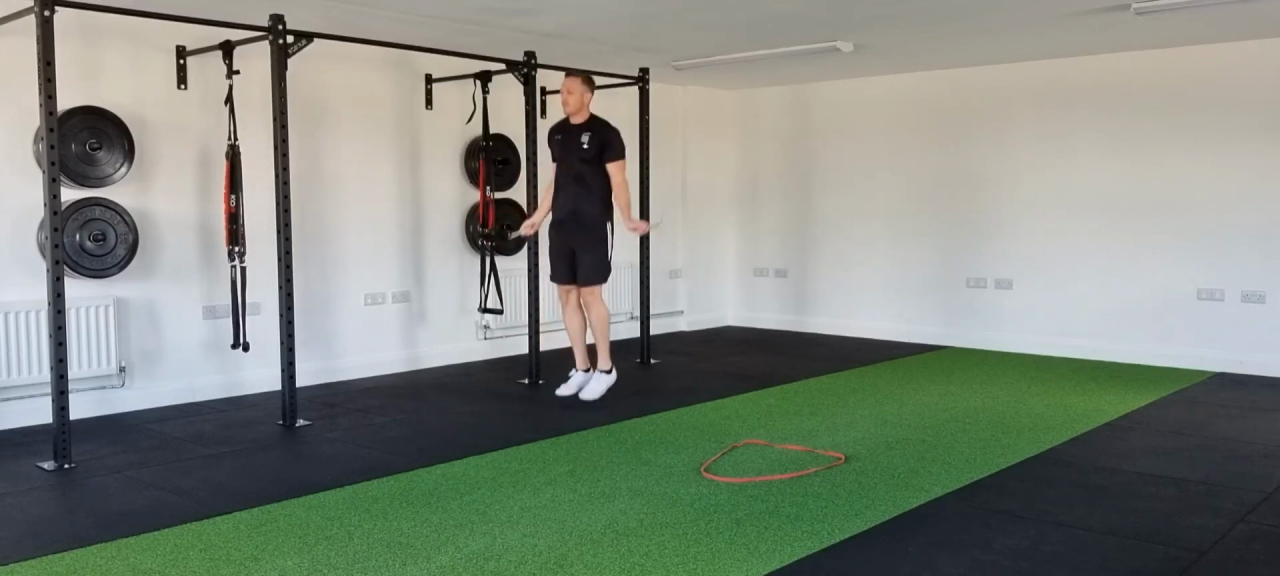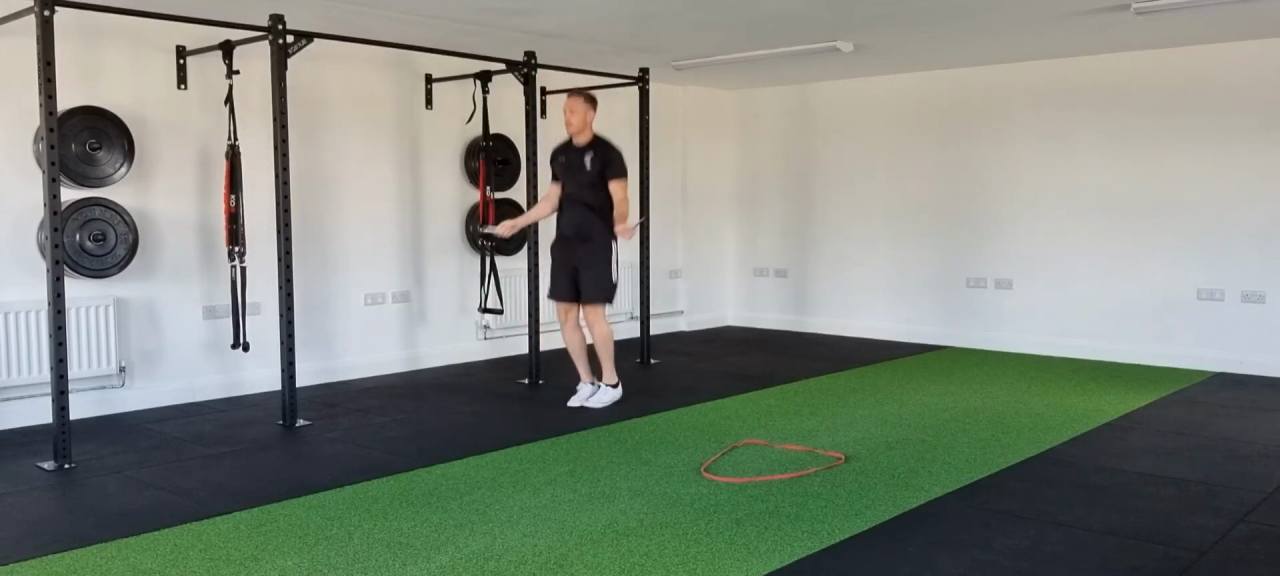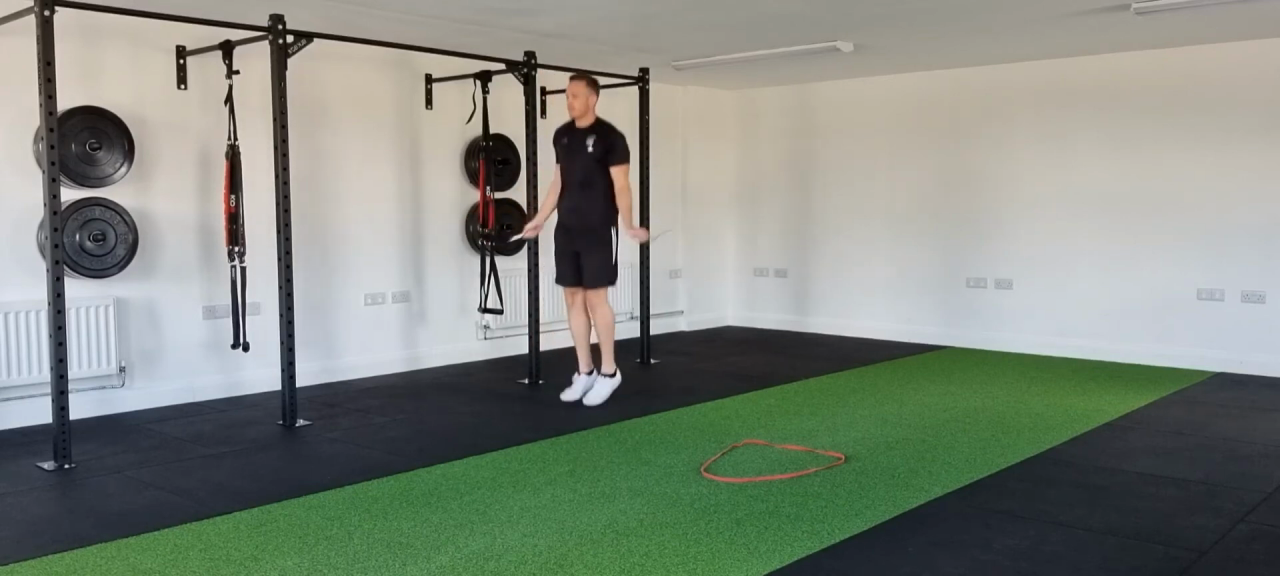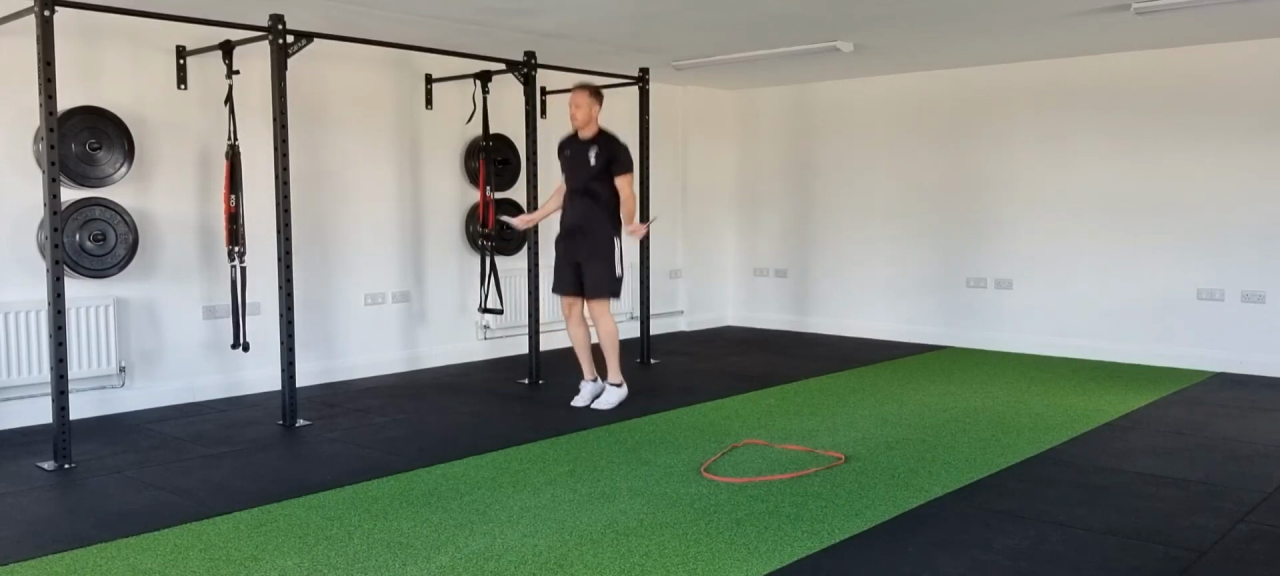
dt=0.2s
person 1, frame 1
left shoulder: (604, 133)
right shoulder: (556, 133)
left elbow: (618, 180)
left wrist: (627, 218)
right wrist: (537, 218)
left hip: (593, 226)
right hip: (562, 225)
left knee: (590, 294)
right knee: (567, 295)
left ankle: (605, 368)
right ankle: (582, 368)
person 1, frame 2
left shoulder: (607, 153)
right shoulder: (560, 153)
left elbow: (619, 198)
left wrist: (621, 224)
right wrist: (516, 223)
left hip: (597, 245)
right hip: (564, 245)
left knee: (593, 314)
right knee: (565, 314)
left ankle: (611, 383)
right ankle: (588, 383)
person 1, frame 3
left shoulder: (609, 136)
right shoulder: (561, 136)
left elbow: (620, 184)
left wrist: (629, 224)
right wrist: (540, 218)
left hip: (599, 229)
right hip: (567, 229)
left knee: (596, 297)
right knee: (573, 297)
left ankle: (609, 371)
right ankle: (585, 371)
person 1, frame 4
left shoulder: (613, 148)
right shoulder: (566, 146)
left elbow: (626, 193)
left wrist: (631, 224)
right wrist: (533, 218)
left hip: (602, 241)
right hip: (571, 239)
left knee: (599, 310)
right knee: (570, 309)
left ankle: (617, 384)
right ankle: (591, 380)
